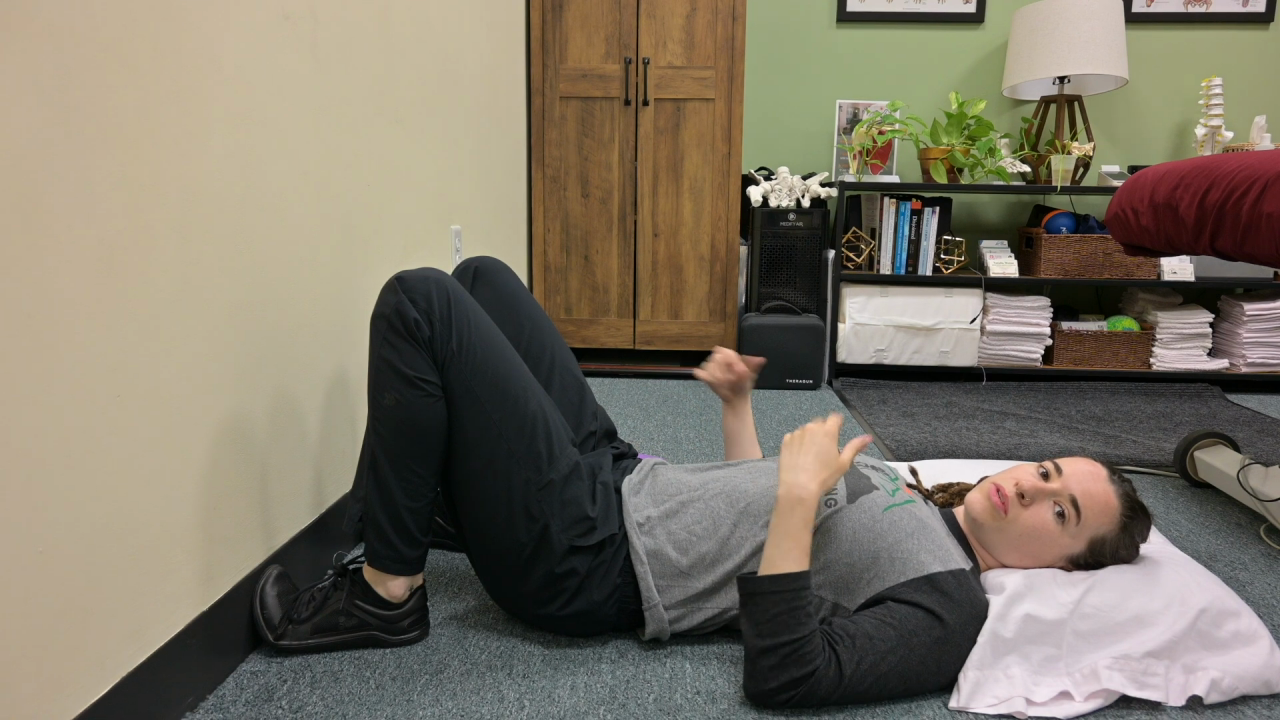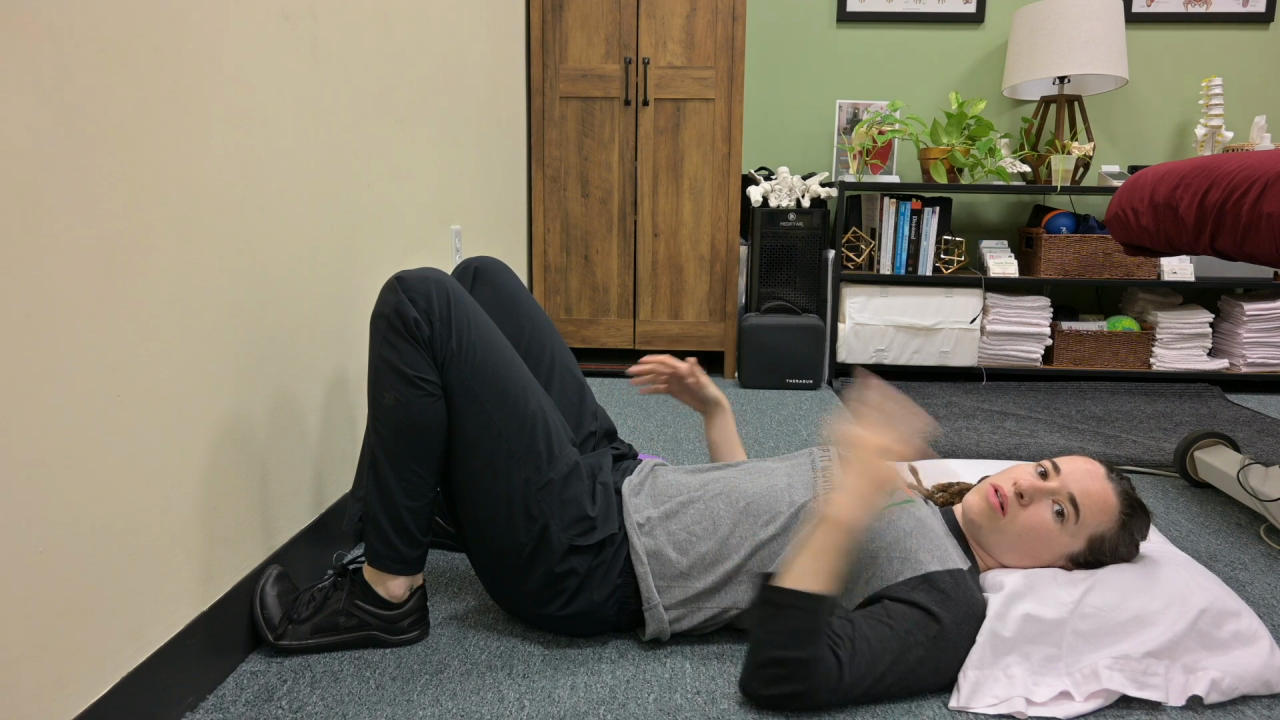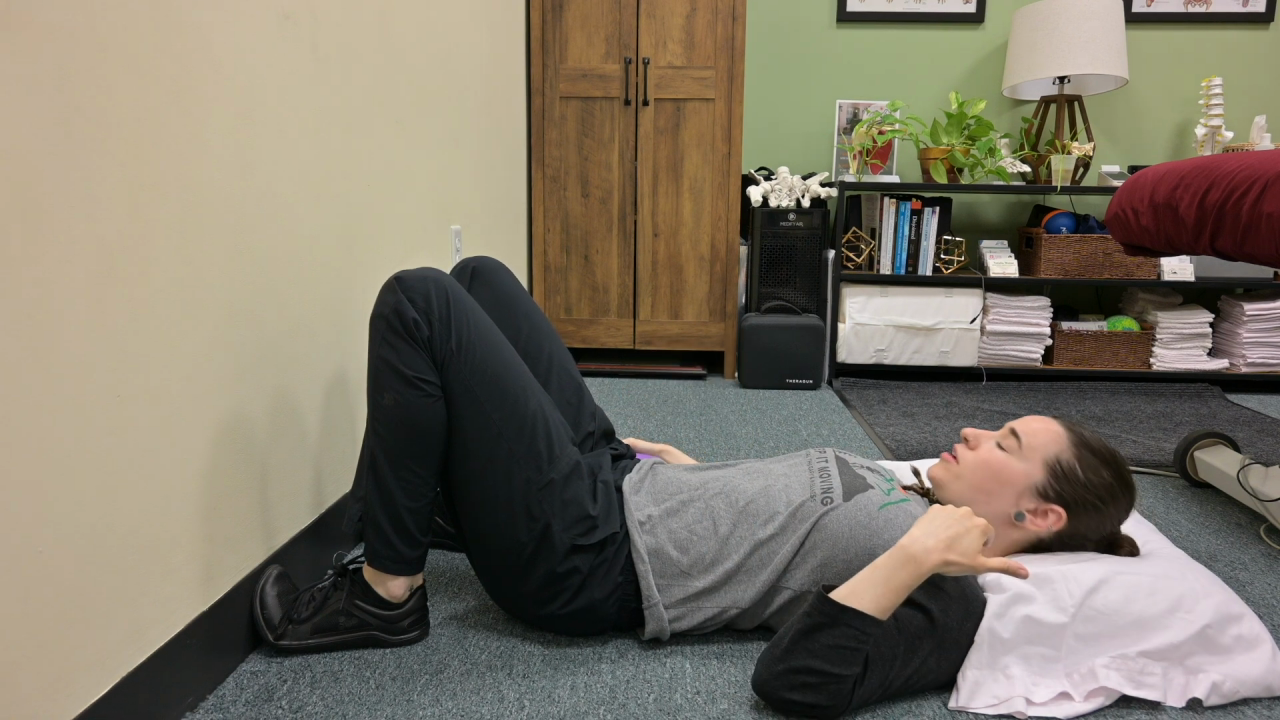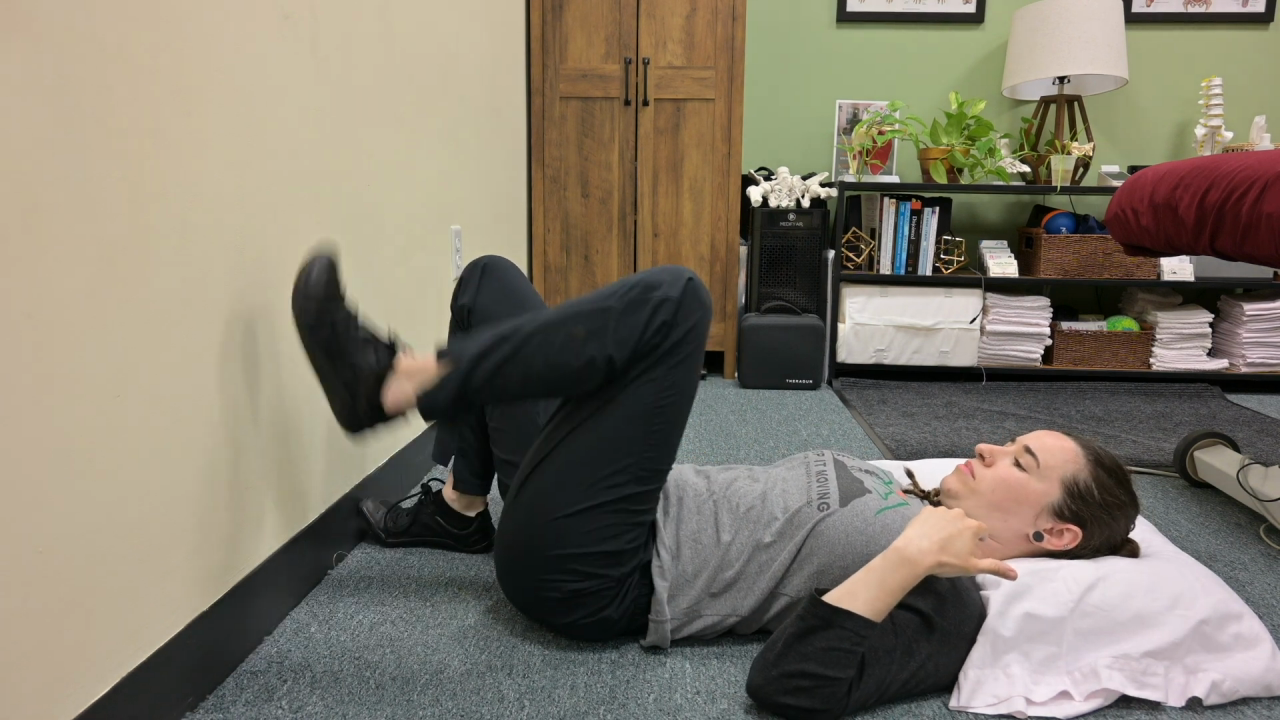
dt=1s
person 1, frame 1
left shoulder: (949, 605)
right shoulder: (910, 497)
left elbow: (781, 677)
left wrist: (801, 494)
right wrist: (738, 403)
left hip: (581, 557)
right hip: (619, 479)
left knee: (420, 302)
right knee: (480, 278)
left ankle: (385, 592)
right ankle: (439, 504)
person 1, frame 2
left shoulder: (947, 604)
right shoulder: (916, 503)
left elbow: (779, 677)
left wrist: (847, 511)
right wrist: (717, 408)
left hip: (583, 558)
right hip: (619, 480)
left knee: (418, 302)
right knee: (479, 278)
left ankle: (383, 594)
right ankle: (445, 500)
person 1, frame 3
left shoulder: (944, 598)
right shoulder: (905, 492)
left wrist: (918, 554)
right wrist: (675, 460)
left hip: (582, 558)
right hip: (621, 486)
left knee: (419, 303)
right knee: (477, 279)
left ankle: (385, 595)
right ankle: (445, 499)
person 1, frame 4
left shoulder: (946, 603)
right shoulder: (903, 494)
left wrist: (910, 557)
left hip: (586, 573)
right hip: (652, 512)
left knee: (671, 301)
right knee: (489, 282)
left ankle: (395, 383)
right ankle: (461, 508)
